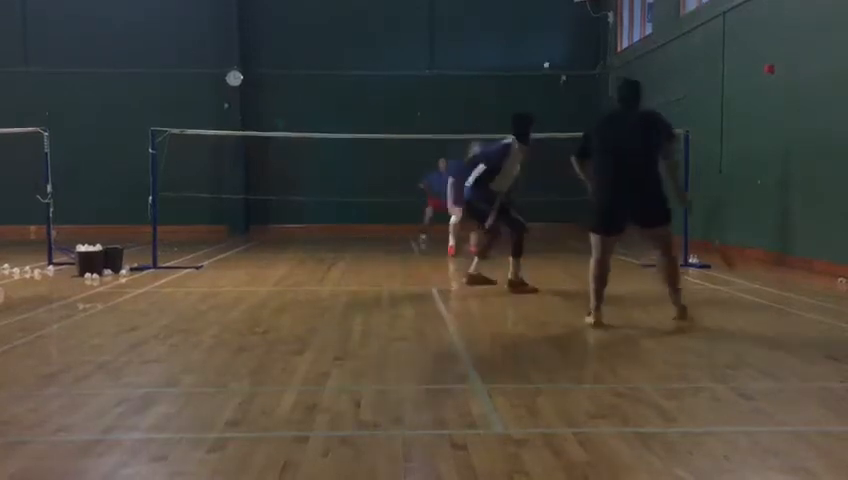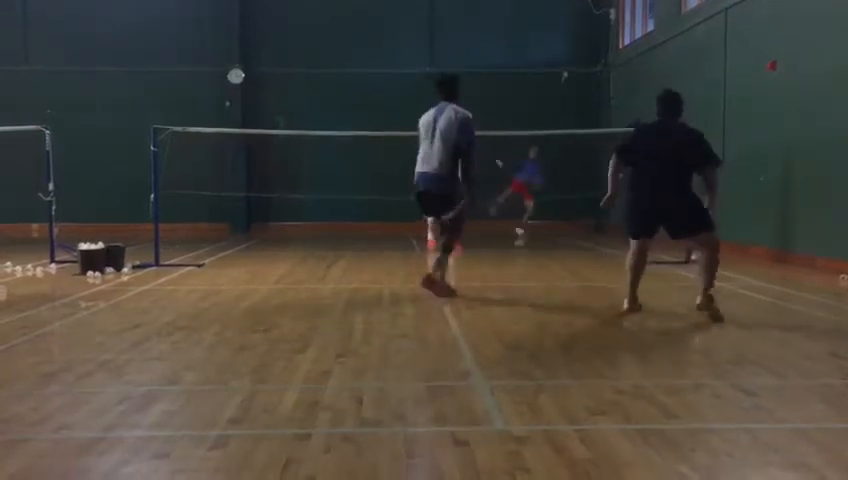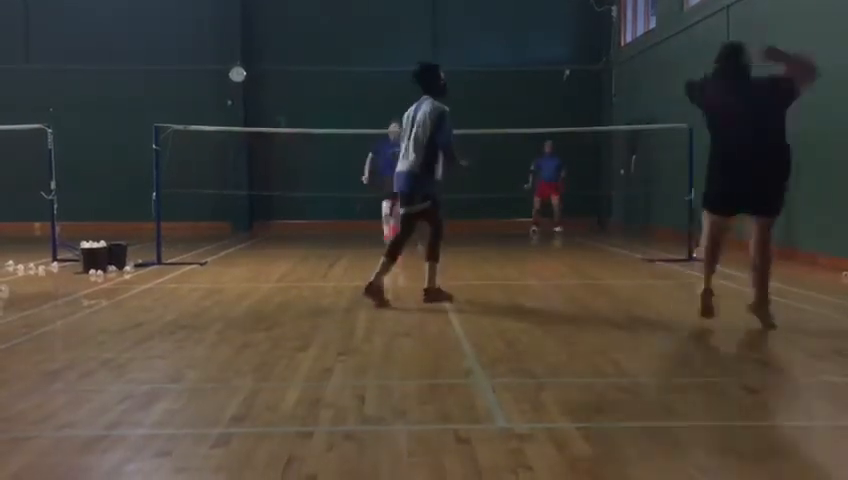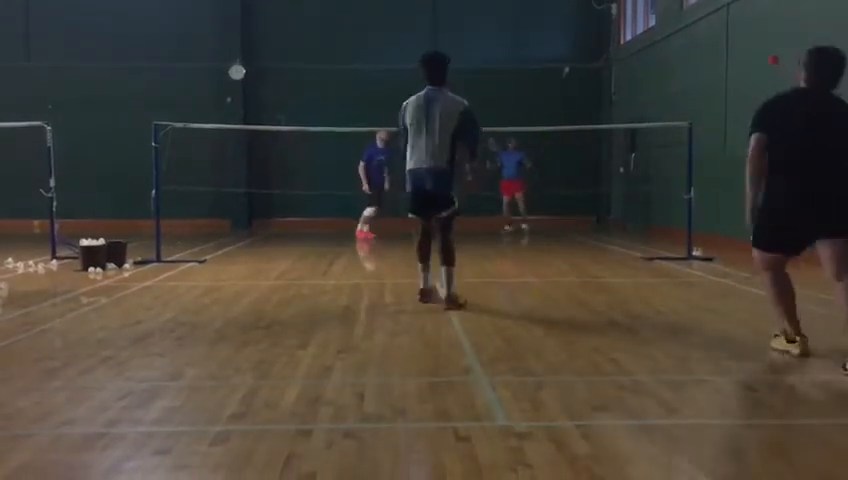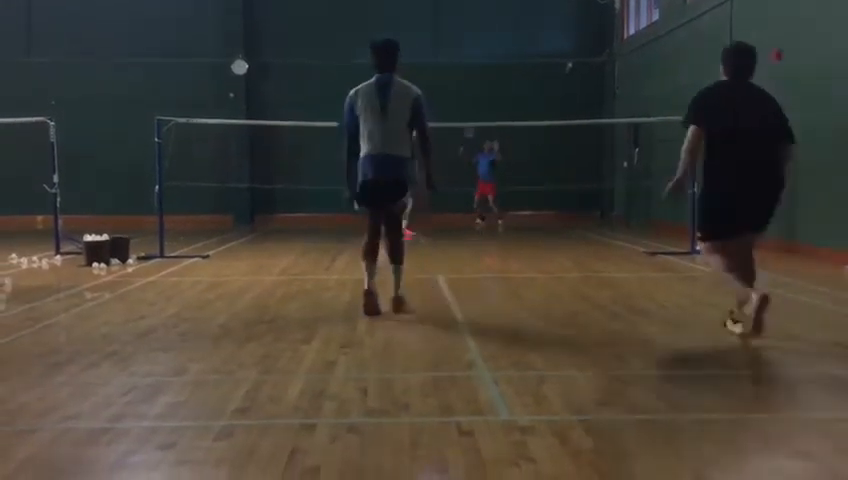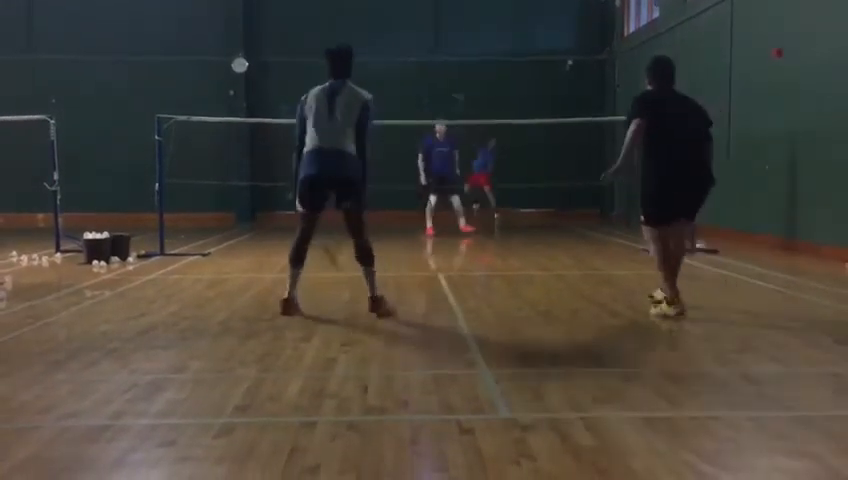
dt=0.7s
person 1, frame 1
left shoulder: (601, 125)
right shoulder: (652, 120)
left elbow: (578, 159)
right elbow: (665, 150)
left wrist: (592, 183)
right wrist: (676, 184)
left hip: (608, 194)
right hip: (646, 191)
left knee: (601, 252)
right knee: (665, 247)
left ankle: (595, 311)
right ankle: (678, 304)
person 1, frame 2
left shoulder: (640, 134)
right shoulder: (693, 136)
left elbow: (617, 161)
right elbow: (709, 171)
left wrist: (612, 191)
right wrist: (711, 200)
left hip: (641, 199)
right hip: (678, 199)
left knee: (638, 248)
right knee: (710, 245)
left ankle: (631, 299)
right ankle: (706, 295)
person 1, frame 3
left shoulder: (711, 89)
right shoulder: (769, 89)
left elbow: (693, 90)
right elbow: (809, 73)
right wrist: (782, 57)
left hip: (726, 175)
right hip: (768, 175)
left knee: (713, 231)
right knee: (761, 238)
left ankle: (706, 289)
right ankle: (761, 305)
person 1, frame 4
left shoulder: (776, 106)
left elbow: (756, 152)
left wrist: (753, 200)
left hip: (784, 203)
left knee: (768, 264)
left ankle: (794, 337)
person 1, frame 5
left shoulder: (708, 97)
right shoulder: (768, 102)
left elbow: (694, 137)
right elbow: (786, 148)
left wrist: (680, 175)
right wrist: (771, 178)
left hip: (722, 187)
right hip: (764, 186)
left knee: (715, 251)
right knee: (741, 252)
left ankle: (753, 295)
right ankle: (741, 317)
person 1, frame 6
left shoulder: (646, 101)
right shoulder: (692, 106)
left elbow: (637, 129)
right elbow: (706, 144)
left wrist: (620, 162)
right wrist: (702, 174)
left hip: (662, 179)
right hip: (695, 179)
left knee: (658, 238)
right knee: (677, 235)
left ankle: (672, 300)
right ankle: (669, 290)
person 2, frame 1
left shoulder: (518, 151)
right shoulder: (508, 146)
left elbow: (503, 184)
right elbow: (475, 159)
left hip: (481, 195)
right hip: (478, 195)
left knee: (493, 231)
right knee: (518, 227)
left ankle: (473, 273)
right ankle: (515, 280)
person 2, frame 2
left shoulder: (425, 117)
right shoulder: (462, 116)
right elbow: (466, 155)
right wrist: (470, 186)
left hip: (422, 179)
right hip: (445, 180)
left knee: (445, 228)
right knee: (453, 229)
left ankle: (440, 279)
right ankle: (434, 275)
person 2, frame 3
left shoulder: (411, 111)
right shoulder: (438, 110)
right elbow: (445, 150)
right wrist: (460, 163)
left hip: (406, 176)
right hip: (418, 178)
left knee: (436, 227)
right knee: (404, 232)
left ankle: (431, 287)
right ankle: (376, 283)
person 2, frame 4
left shoulder: (408, 105)
right shoulder: (458, 106)
left elbow: (404, 145)
right elbow: (472, 144)
right wrist: (470, 165)
left hip: (415, 175)
right hip: (440, 175)
left knee: (425, 230)
right knee: (444, 232)
left ankle: (425, 287)
right ankle: (449, 293)
person 2, frame 5
left shoulder: (356, 94)
right shoulder: (412, 93)
left elbow: (351, 142)
right elbow: (423, 137)
left wrist: (350, 180)
right wrist: (429, 171)
left hip: (370, 168)
right hip: (399, 168)
left knee: (373, 232)
right knee: (394, 230)
left ankle: (370, 291)
right ankle: (397, 294)
person 2, frame 6
left shoulder: (309, 97)
right shoulder: (362, 98)
left elbow: (299, 144)
right elbow: (361, 145)
left wrist: (296, 182)
right wrist: (362, 184)
left hip: (313, 165)
right hip: (345, 166)
left knee: (304, 233)
right knee: (358, 233)
left ankle: (290, 297)
right ankle: (374, 297)
